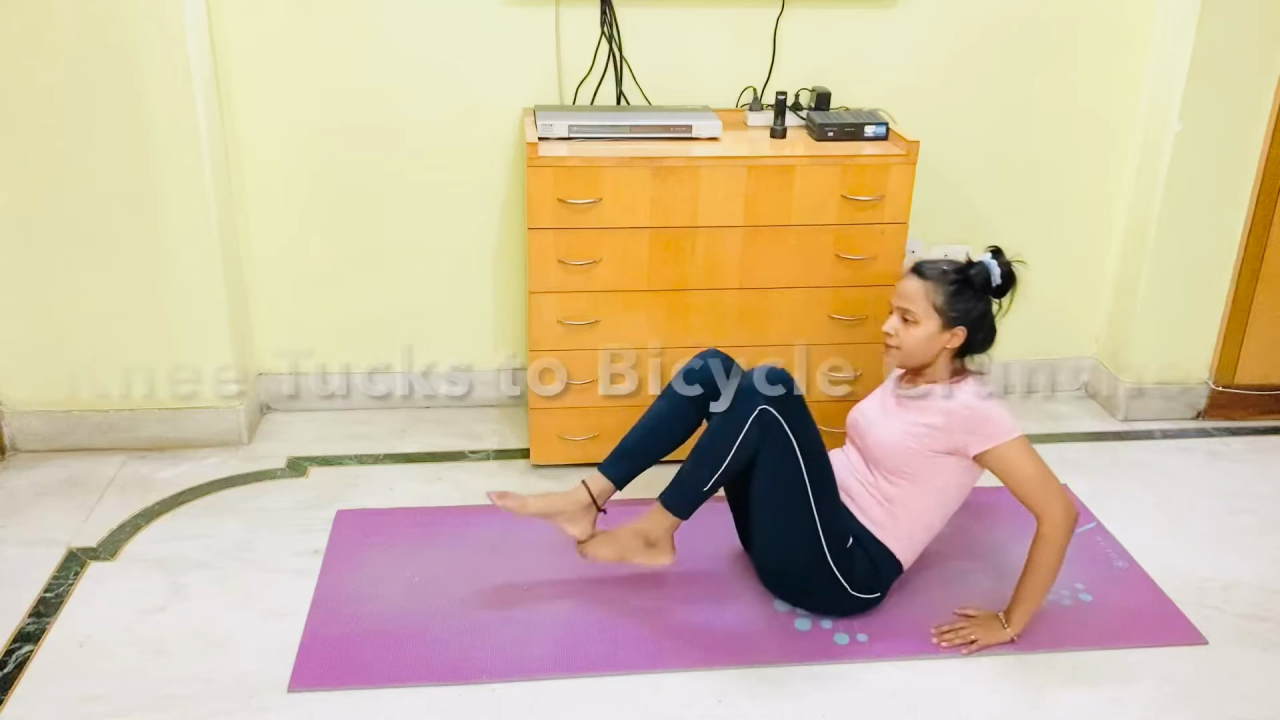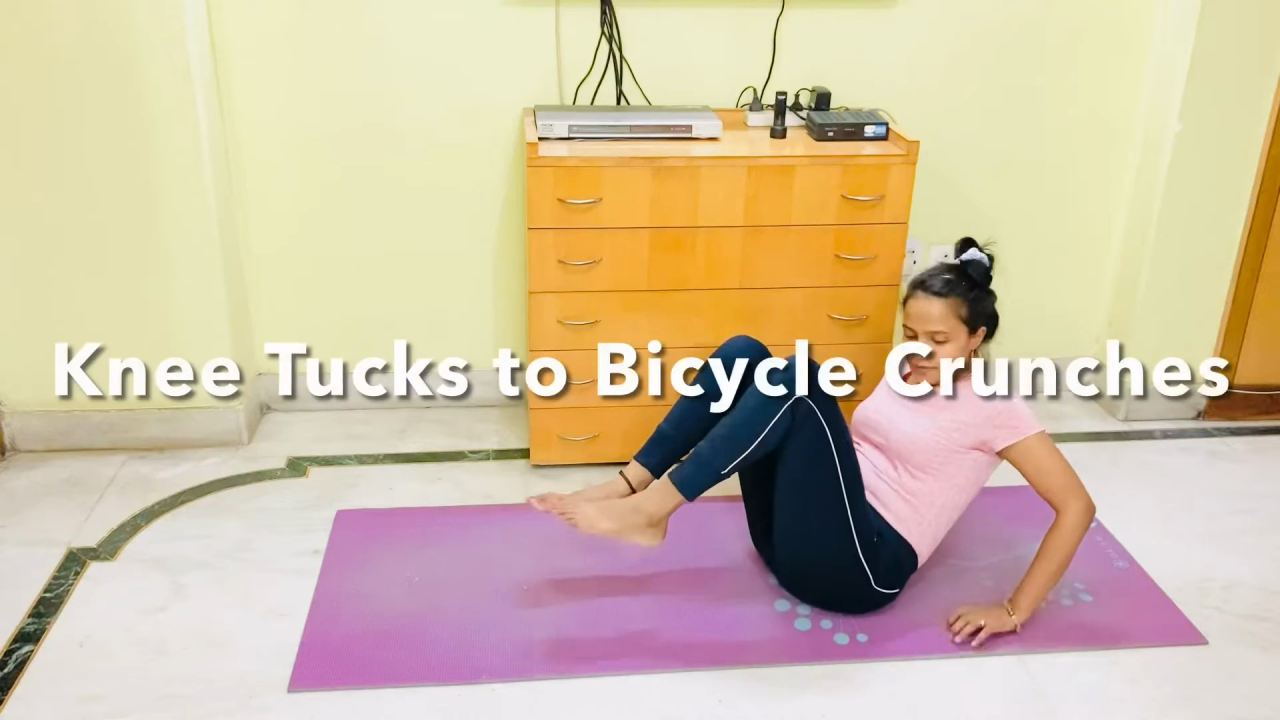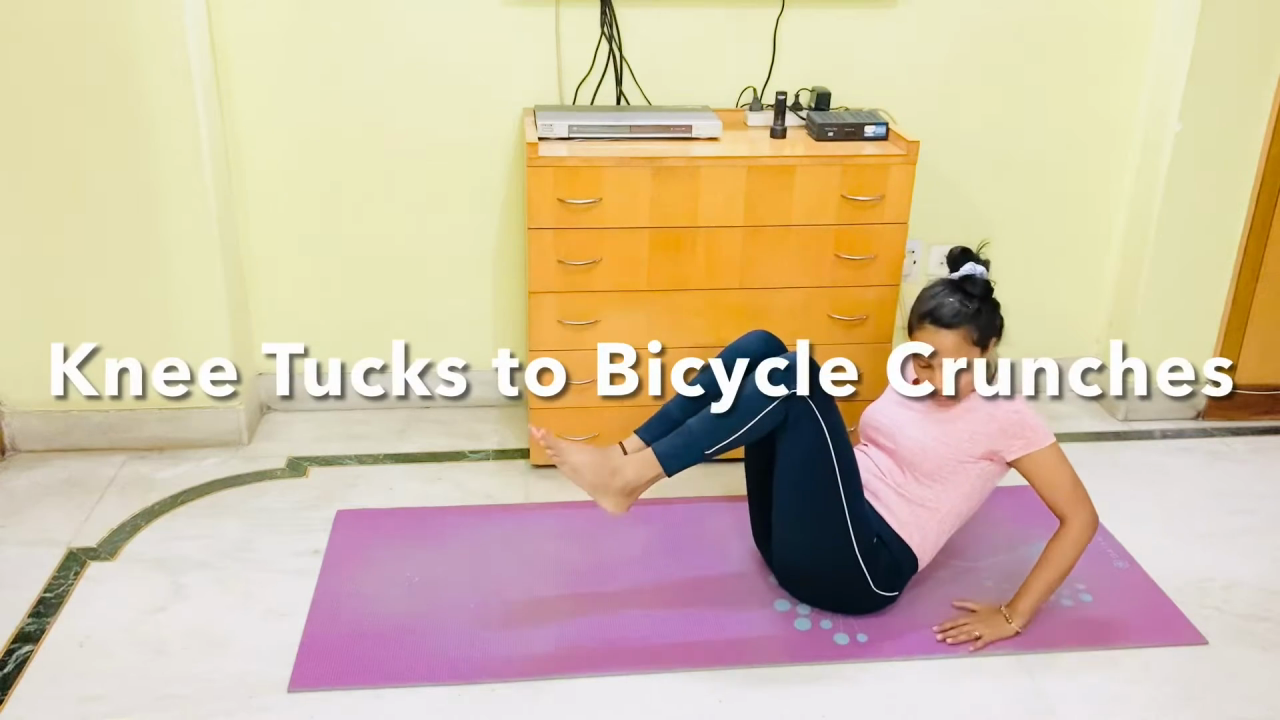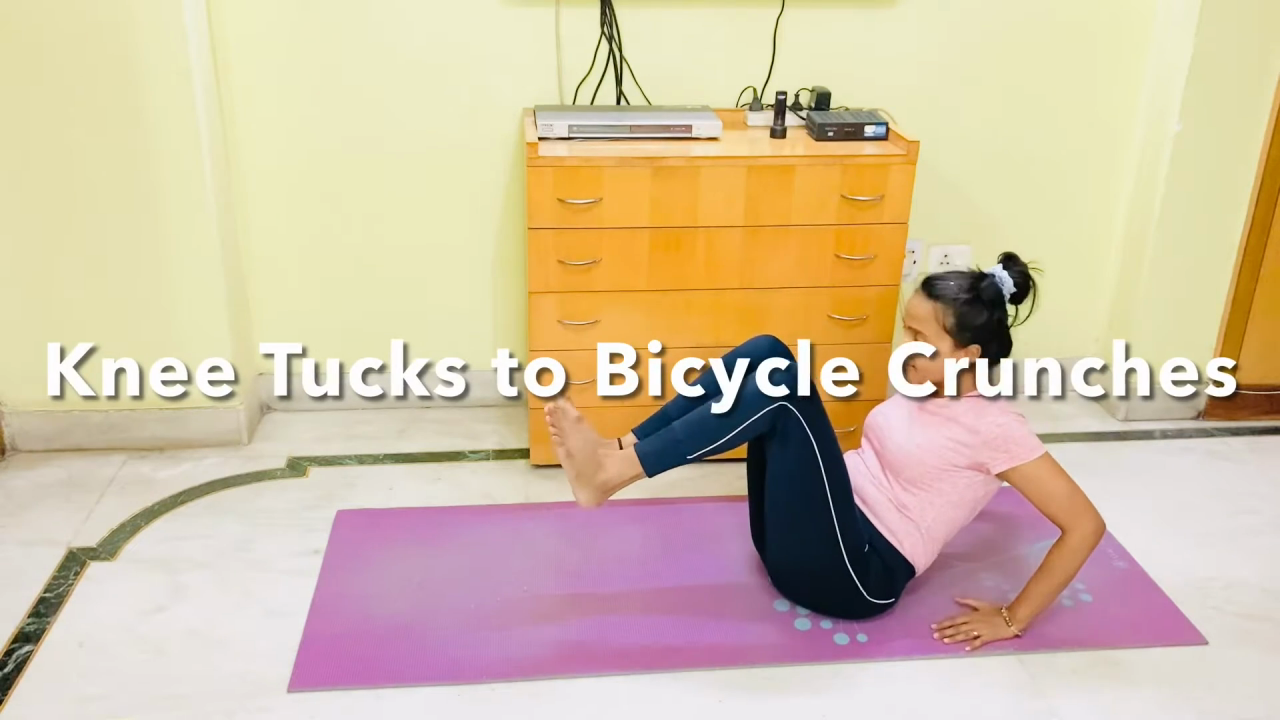
dt=0.5s
person 1, frame 1
left shoulder: (969, 408)
right shoulder: (911, 375)
left elbow: (1059, 511)
left wrist: (1010, 622)
left hip: (844, 571)
right hip: (806, 525)
left knee: (771, 385)
right knee: (711, 368)
left ankle: (655, 533)
right ankle: (589, 498)
person 1, frame 2
left shoulder: (992, 408)
right shoulder: (905, 374)
left elbow: (1076, 504)
left wrist: (1017, 607)
left hip: (858, 566)
right hip: (795, 534)
left knee: (798, 376)
right knee: (742, 353)
left ankle: (652, 511)
right ankle: (632, 483)
person 1, frame 3
left shoulder: (1006, 417)
right shoulder: (914, 376)
left elbow: (1080, 517)
left wrist: (1013, 616)
left hip: (857, 567)
right hip: (793, 534)
left knee: (794, 375)
right knee: (759, 348)
left ankle: (629, 480)
right ankle: (625, 455)
person 1, frame 4
left shoulder: (993, 428)
right shoulder: (925, 383)
left elbow: (1085, 525)
left wrist: (1013, 619)
left hip: (852, 570)
right hip: (819, 525)
left knee: (783, 387)
right knee: (765, 354)
left ankle: (614, 473)
right ankle: (620, 449)
